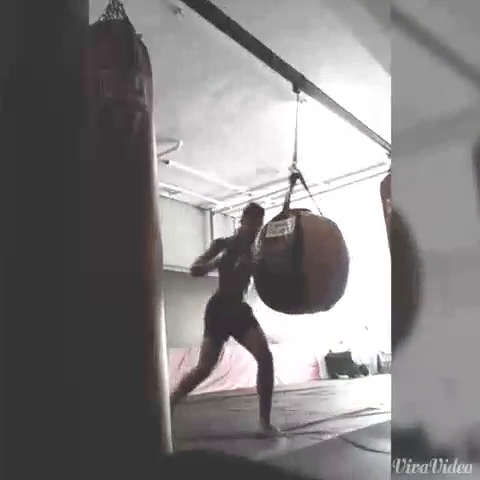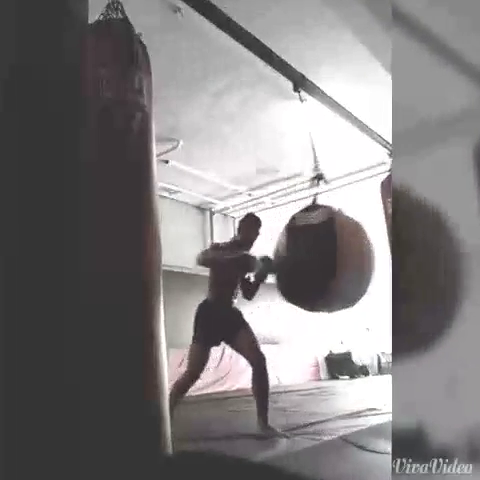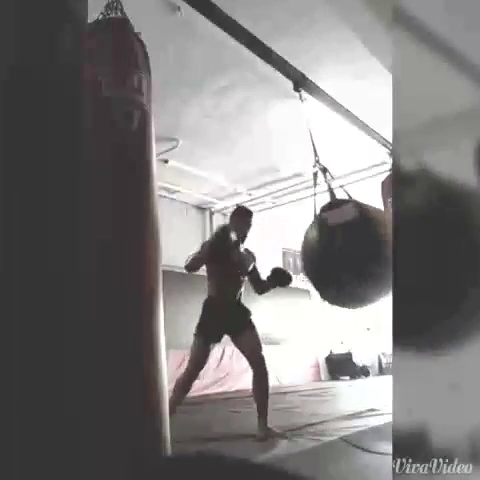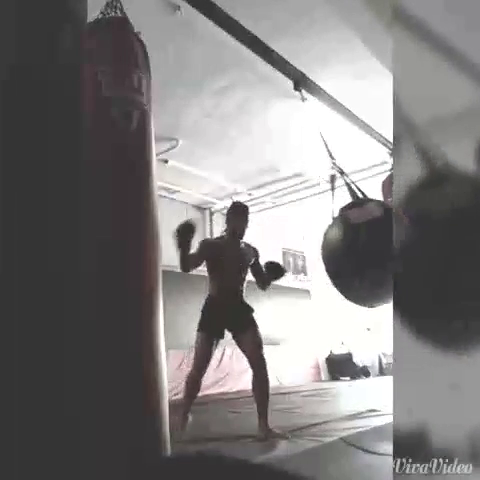
dt=0.2s
person 1, frame 1
left shoulder: (255, 249)
right shoulder: (222, 244)
right elbow: (195, 269)
right wrist: (221, 259)
left hip: (240, 309)
right hip: (219, 306)
left knee: (266, 359)
right knee: (205, 369)
left ankle: (265, 421)
person 1, frame 2
left shoulder: (242, 257)
right shoulder: (222, 249)
left elbow: (248, 295)
right elbow: (201, 259)
left wrist: (260, 275)
right wrist: (235, 259)
left hip: (230, 314)
right hip: (210, 313)
left knee: (259, 361)
right knee: (193, 373)
left ankle: (263, 423)
person 1, frame 3
left shoulder: (248, 256)
right shoulder: (213, 246)
left elbow: (259, 288)
right elbow: (190, 266)
left wrist: (273, 281)
right wrist: (212, 245)
left hip: (237, 310)
right hip: (213, 309)
left knee: (259, 363)
right knee: (193, 369)
left ankle: (263, 425)
person 1, frame 4
left shoulder: (251, 251)
right shoulder: (210, 245)
left elbow: (262, 284)
right elbow: (186, 267)
left wrist: (270, 275)
right wrist: (184, 247)
left hip: (239, 307)
right hip: (214, 306)
left knee: (259, 363)
right knee: (199, 367)
left ankle: (263, 425)
right ankle: (183, 417)
